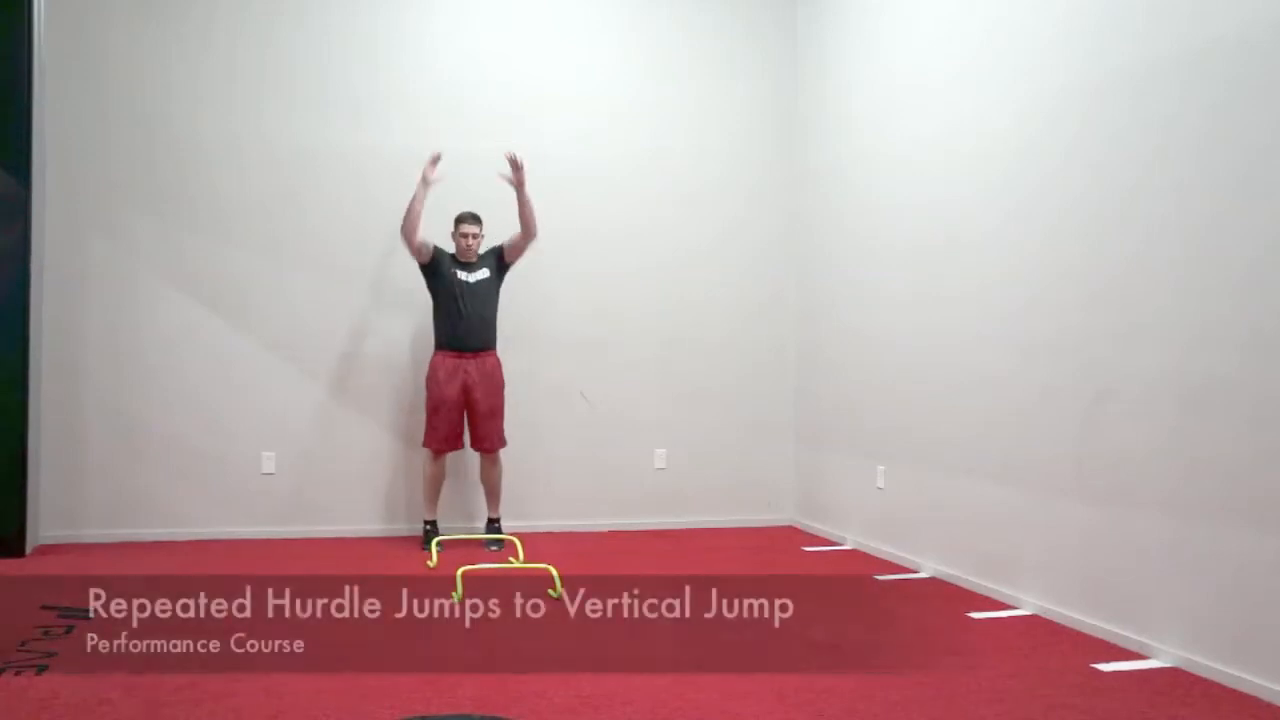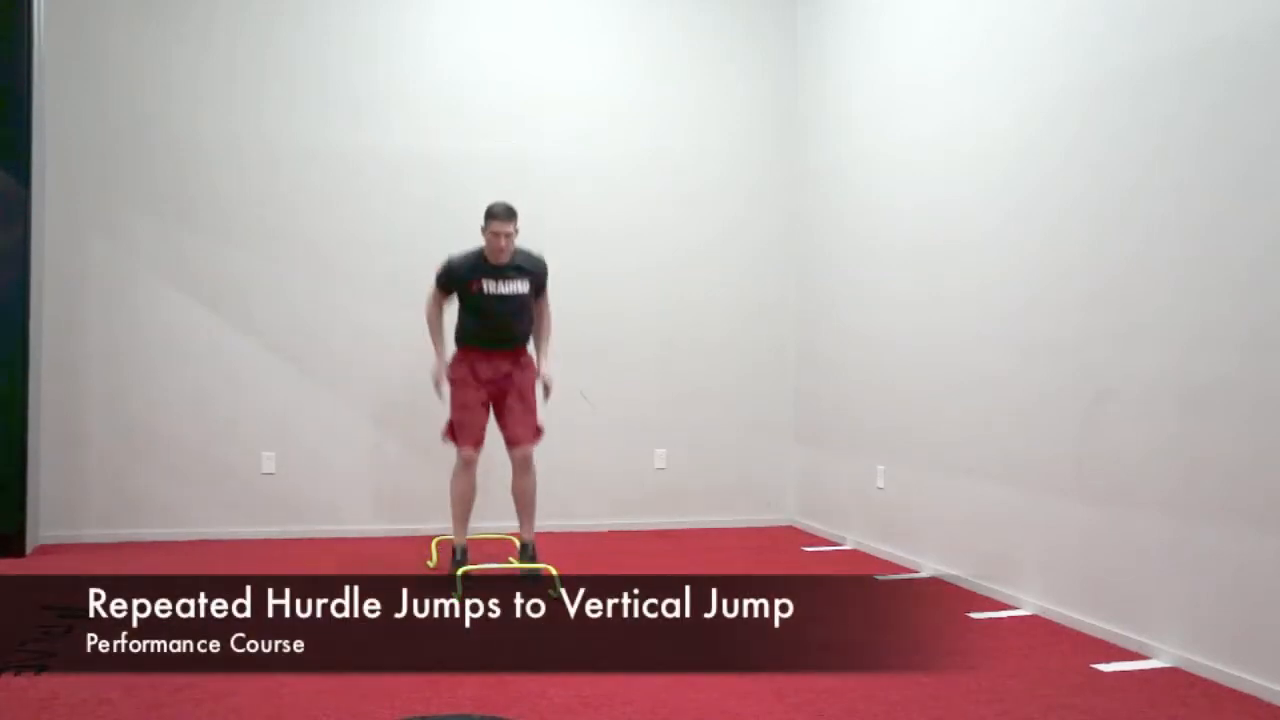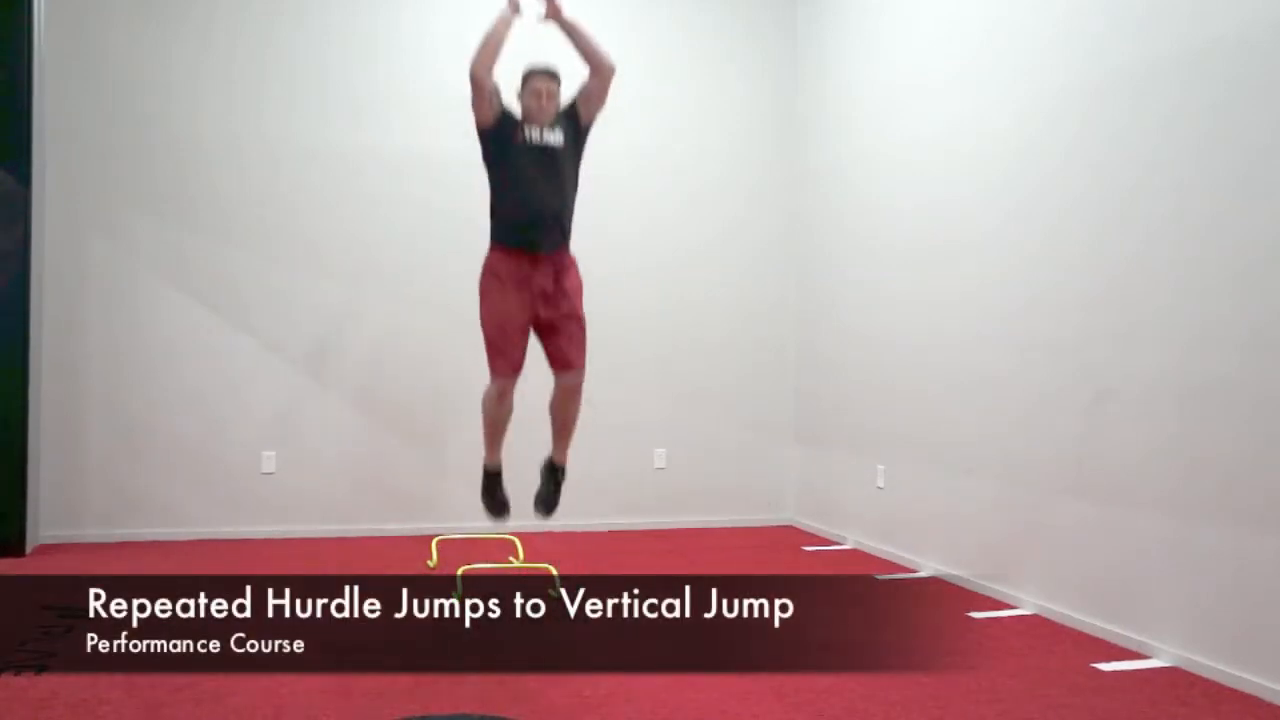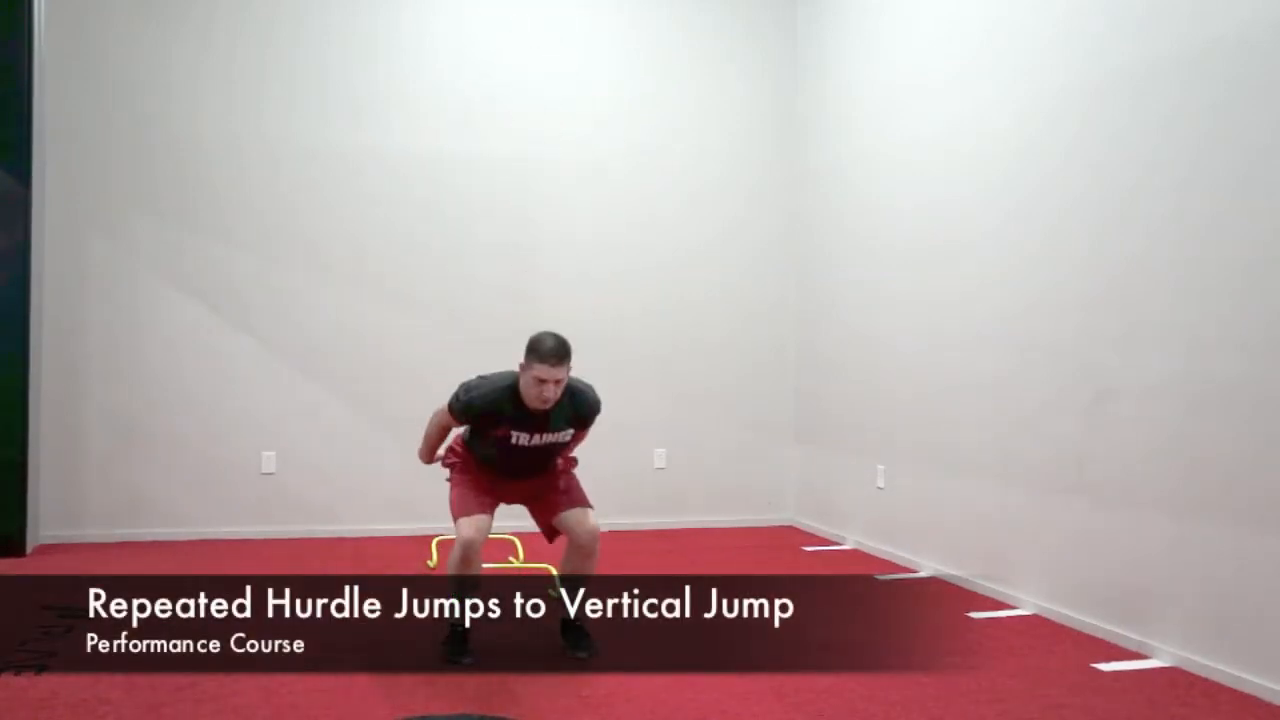
dt=1s
person 1, frame 1
left shoulder: (495, 262)
right shoulder: (438, 264)
left elbow: (529, 234)
right elbow: (408, 234)
left wrist: (520, 187)
right wrist: (424, 185)
left hip: (486, 366)
right hip: (446, 366)
left knee: (490, 450)
right knee: (437, 450)
left ankle: (494, 523)
right ankle: (430, 524)
person 1, frame 2
left shoulder: (534, 266)
right shoulder: (461, 267)
left elbow: (541, 309)
right elbow: (436, 303)
left wrist: (543, 361)
right wrist: (439, 357)
left hip: (516, 366)
right hip: (470, 367)
left knee: (523, 456)
right knee: (466, 457)
left ankle: (527, 545)
right ankle: (460, 550)
person 1, frame 3
left shoulder: (571, 129)
right shoulder: (501, 131)
left elbow: (605, 72)
right elbow: (478, 76)
left hip: (558, 271)
right hip: (507, 271)
left knee: (570, 377)
right knee: (503, 380)
left ankle: (556, 466)
right ankle: (492, 471)
person 1, frame 4
left shoulder: (583, 401)
right shoulder: (485, 395)
right elbow: (442, 418)
left wrist: (561, 455)
right wrist: (426, 455)
left hip: (544, 470)
right hip: (479, 468)
left knee: (588, 533)
right knee: (470, 538)
left ankle: (571, 621)
right ankle: (459, 627)
